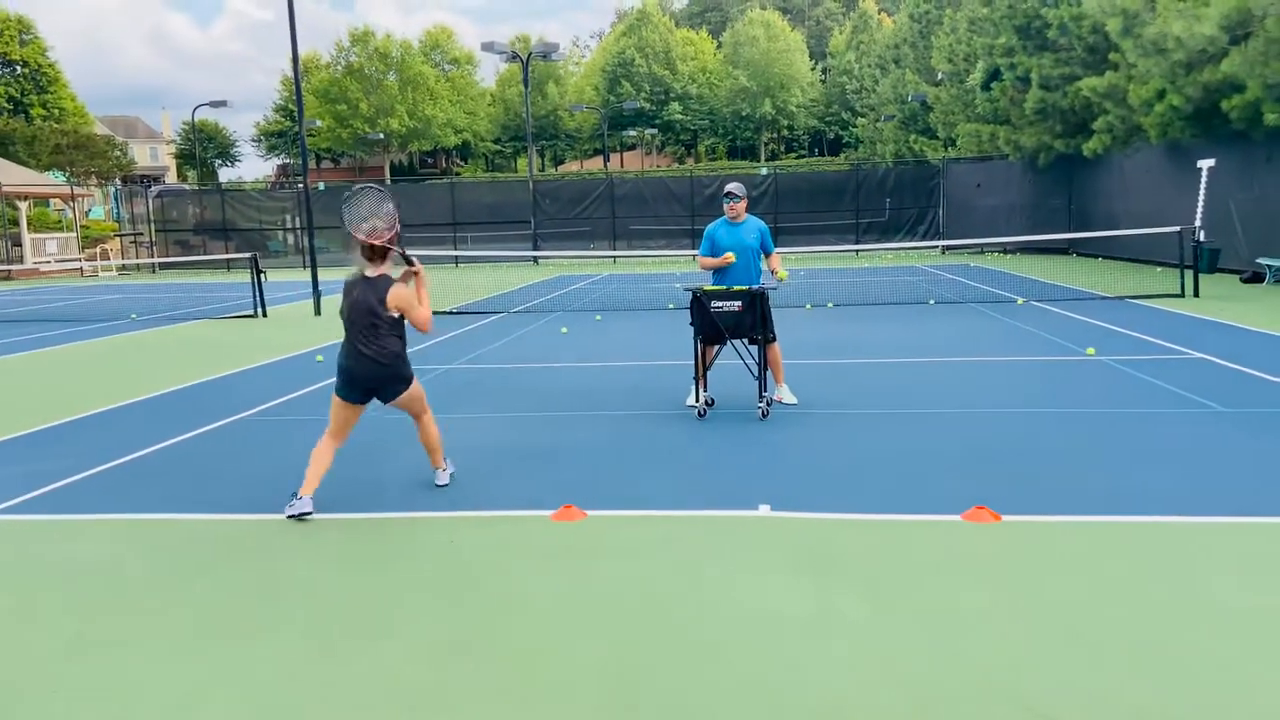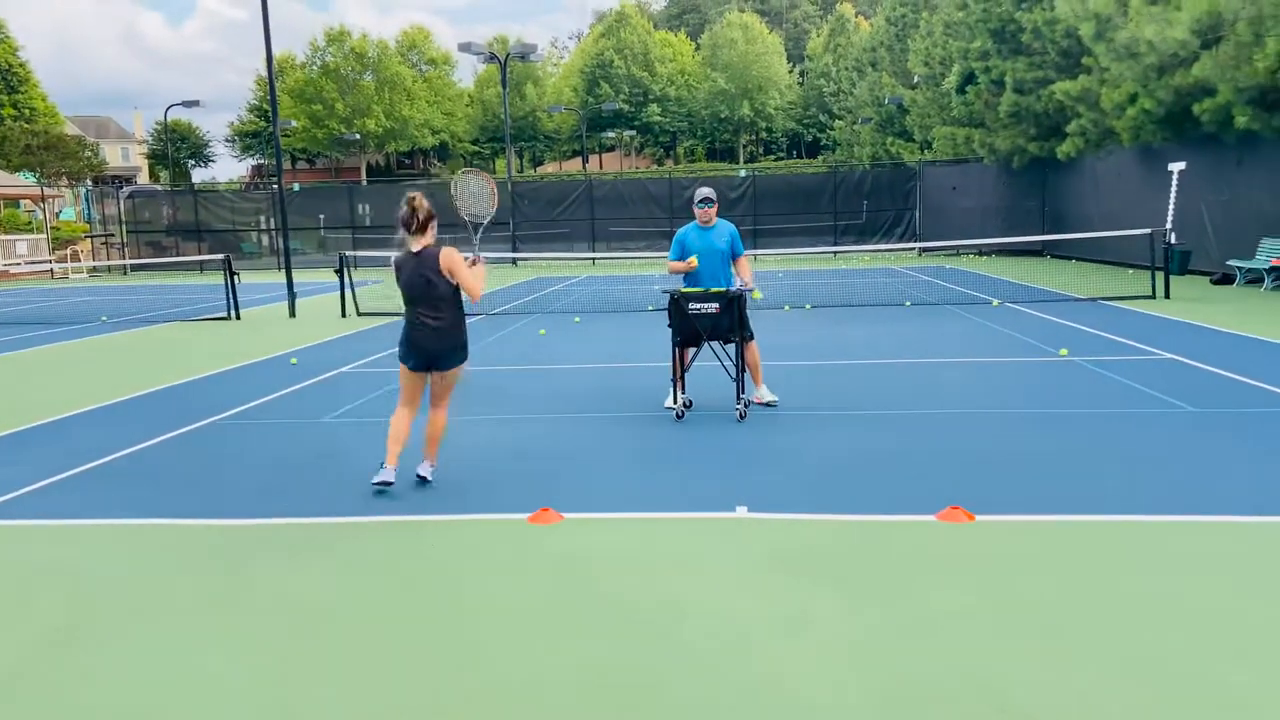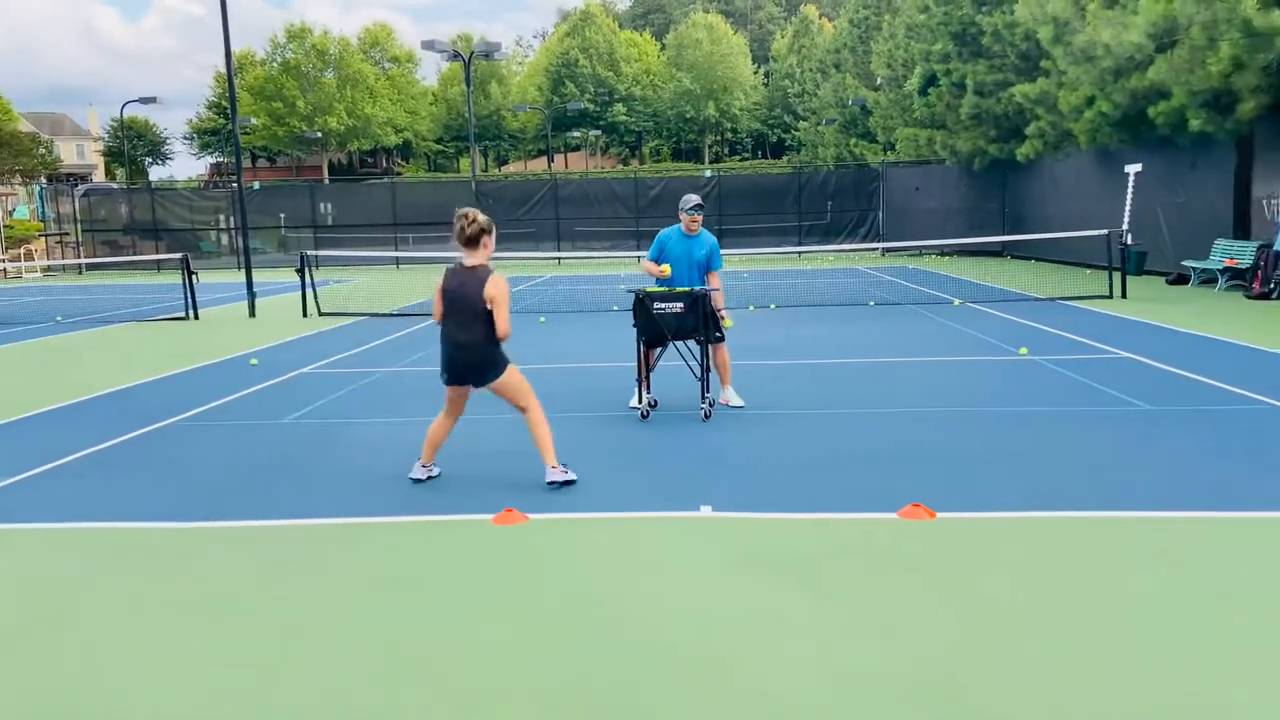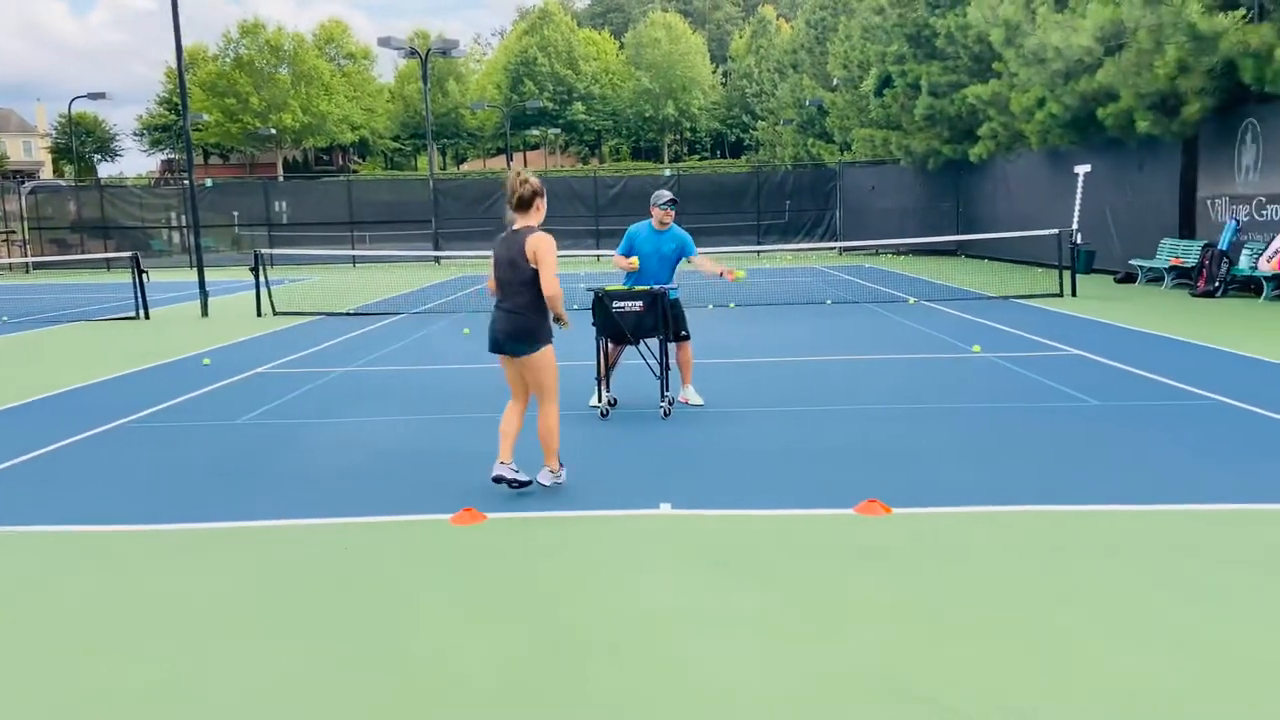
dt=0.3s
person 1, frame 1
left shoulder: (350, 284)
right shoulder: (396, 289)
right elbow: (423, 324)
right wrist: (418, 281)
left hip: (352, 373)
right hip: (393, 374)
left knee: (332, 439)
right knee: (422, 413)
left ankle: (304, 499)
right ankle: (440, 470)
person 1, frame 2
left shoulder: (399, 264)
right shoulder: (446, 255)
right elbow: (475, 293)
left wrist: (463, 269)
right wrist: (474, 269)
left hip: (414, 344)
right hip: (450, 344)
left knee: (405, 408)
right knee: (439, 405)
left ankle: (388, 469)
right ankle: (428, 464)
person 1, frame 3
left shoulder: (448, 276)
right shoulder: (494, 281)
left elbow: (439, 318)
right elbow: (503, 332)
left hip: (453, 360)
right hip: (488, 361)
left knee: (451, 414)
right knee: (531, 406)
left ankle: (423, 467)
right ankle: (553, 469)
person 1, frame 4
left shoulder: (502, 241)
right shoulder: (541, 240)
right elbow: (551, 291)
right wrist: (560, 313)
left hip: (501, 328)
right hip: (530, 330)
left knee: (518, 400)
right knee: (548, 401)
left ankle: (504, 464)
right ankle: (551, 469)
person 2, frame 1
left shoulder: (759, 226)
right shoulder: (713, 229)
left elbow: (770, 254)
right elbow: (702, 262)
left wrist: (776, 268)
right wrist: (719, 262)
left knee: (770, 341)
right knee: (708, 343)
left ankle: (781, 388)
right ankle: (699, 389)
person 2, frame 2
left shoulder: (729, 230)
right shoulder: (683, 234)
left elbow: (739, 259)
right elbow: (671, 266)
left wrist: (748, 282)
right wrist: (685, 267)
left knee: (747, 340)
right knee: (682, 345)
left ankle: (760, 390)
right ankle: (676, 392)
person 2, frame 3
left shoulder: (710, 241)
right shoulder: (665, 236)
left elbow: (713, 277)
right elbow: (647, 263)
left wrist: (720, 308)
right wrist: (657, 271)
left knee: (718, 342)
right knee: (649, 345)
left ankle: (727, 391)
right ankle: (642, 391)
person 2, frame 4
left shoulder: (680, 236)
right shoulder: (635, 231)
left elbow: (698, 259)
right elbow: (617, 258)
left wrist: (720, 271)
right wrist: (626, 265)
left hip: (666, 298)
left knee: (683, 340)
right knee: (616, 342)
left ankle: (687, 389)
right ankle: (601, 389)
